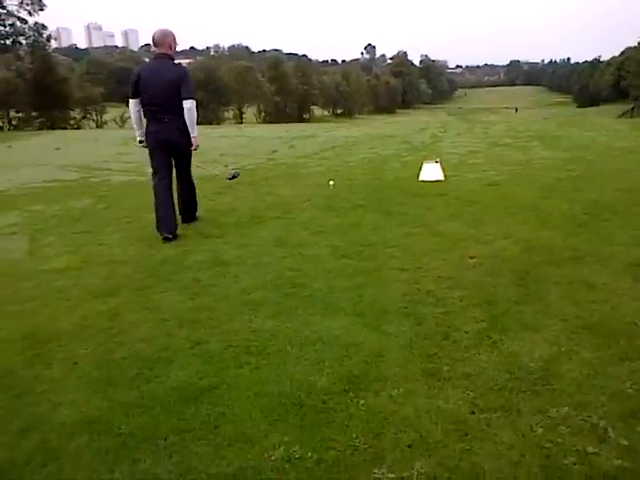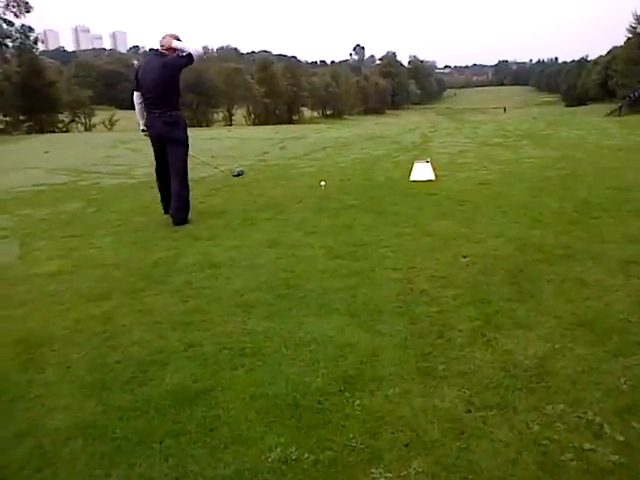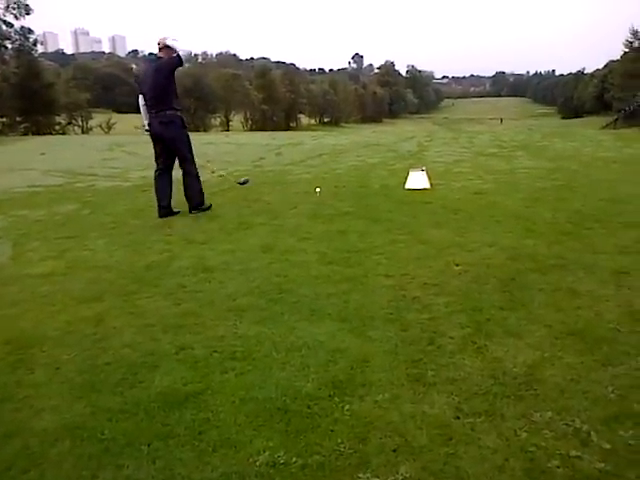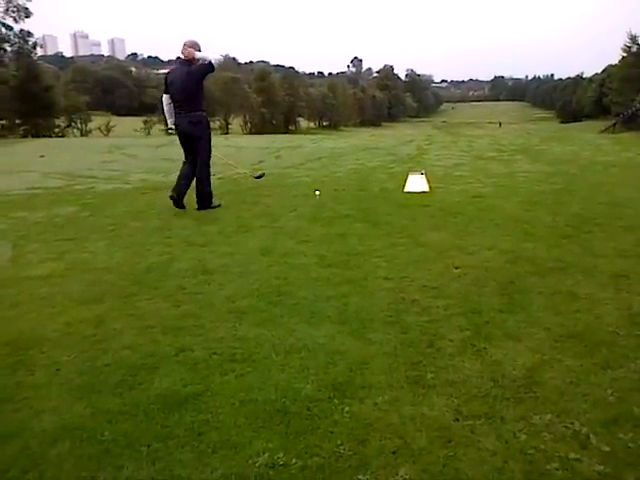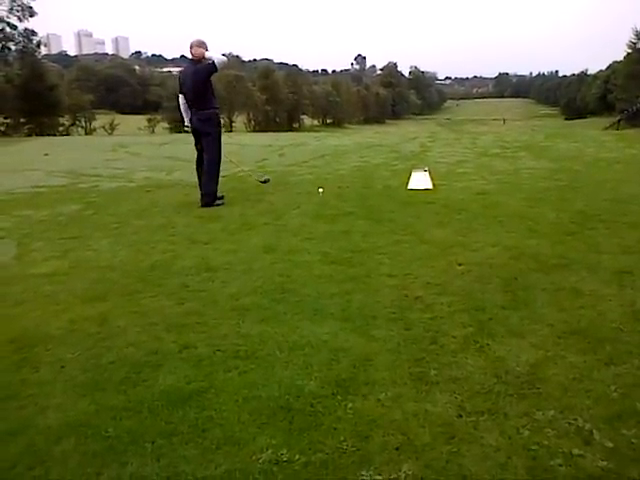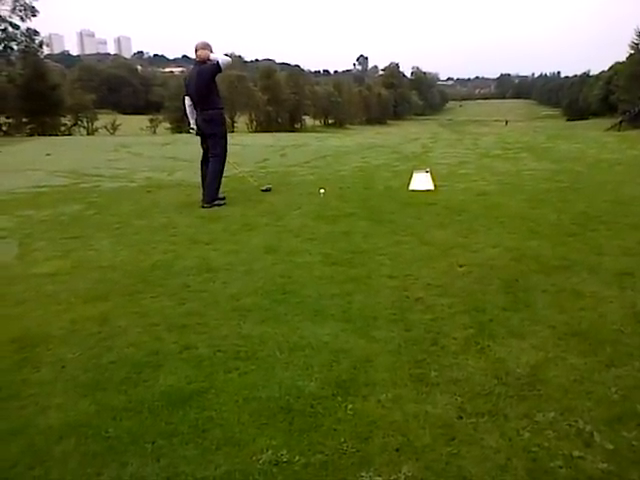
dt=0.7s
person 1, frame 1
left shoulder: (140, 72)
right shoulder: (180, 72)
left elbow: (134, 106)
right elbow: (189, 105)
left wrist: (140, 134)
right wrist: (194, 134)
left hip: (155, 132)
right hip: (179, 130)
left knee: (161, 179)
right knee: (184, 175)
left ankle: (167, 228)
right ankle: (188, 215)
person 1, frame 2
left shoulder: (142, 66)
right shoulder: (169, 64)
left elbow: (138, 98)
right elbow: (196, 51)
left wrist: (143, 123)
right wrist: (175, 43)
left hip: (153, 123)
right hip: (172, 122)
left knee: (162, 167)
right knee: (178, 170)
left ankle: (168, 205)
right ankle: (179, 215)
person 1, frame 3
left shoulder: (145, 72)
right shoulder: (164, 67)
left elbow: (142, 101)
left wrist: (149, 124)
right wrist: (169, 43)
left hip: (155, 124)
right hip: (170, 122)
left knee: (162, 166)
right knee: (187, 163)
left ankle: (164, 208)
right ankle: (196, 203)
person 1, frame 4
left shoulder: (171, 73)
right shoulder: (195, 71)
left elbow: (166, 100)
left wrist: (171, 123)
right wrist: (198, 55)
left hip: (180, 122)
right hip: (197, 121)
left knee: (190, 160)
right knee: (203, 161)
left ankle: (178, 193)
right ankle: (204, 200)
person 1, frame 5
left shoulder: (184, 73)
right shoulder: (201, 69)
left elbow: (182, 99)
right elbow: (223, 60)
left wrist: (188, 121)
right wrist: (206, 55)
left hip: (196, 119)
right hip: (208, 117)
left knee: (202, 157)
right knee: (212, 157)
left ankle: (208, 193)
right ankle: (208, 198)
person 1, frame 6
left shoulder: (190, 75)
right shoulder: (205, 70)
left elbow: (188, 101)
right elbow: (227, 60)
left wrist: (193, 123)
right wrist: (210, 56)
left hip: (202, 118)
right hip: (214, 117)
left knee: (208, 157)
right knee: (217, 156)
left ankle: (209, 194)
right ankle: (209, 198)
